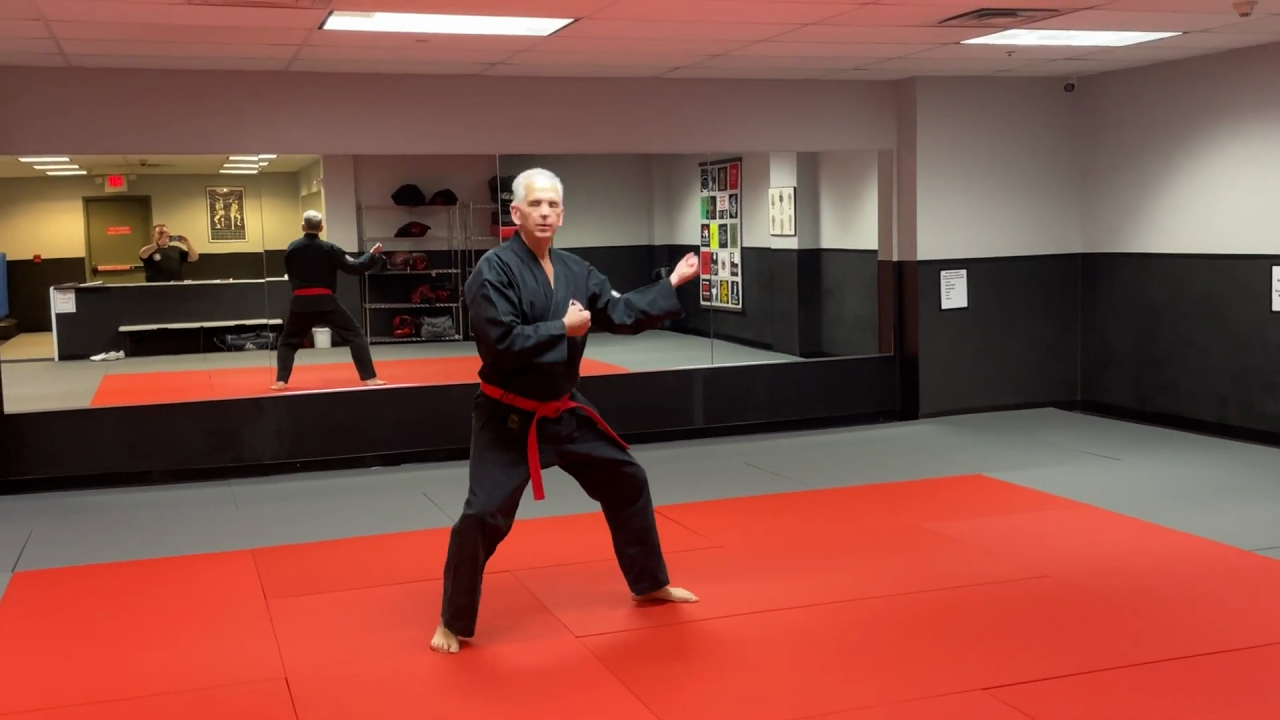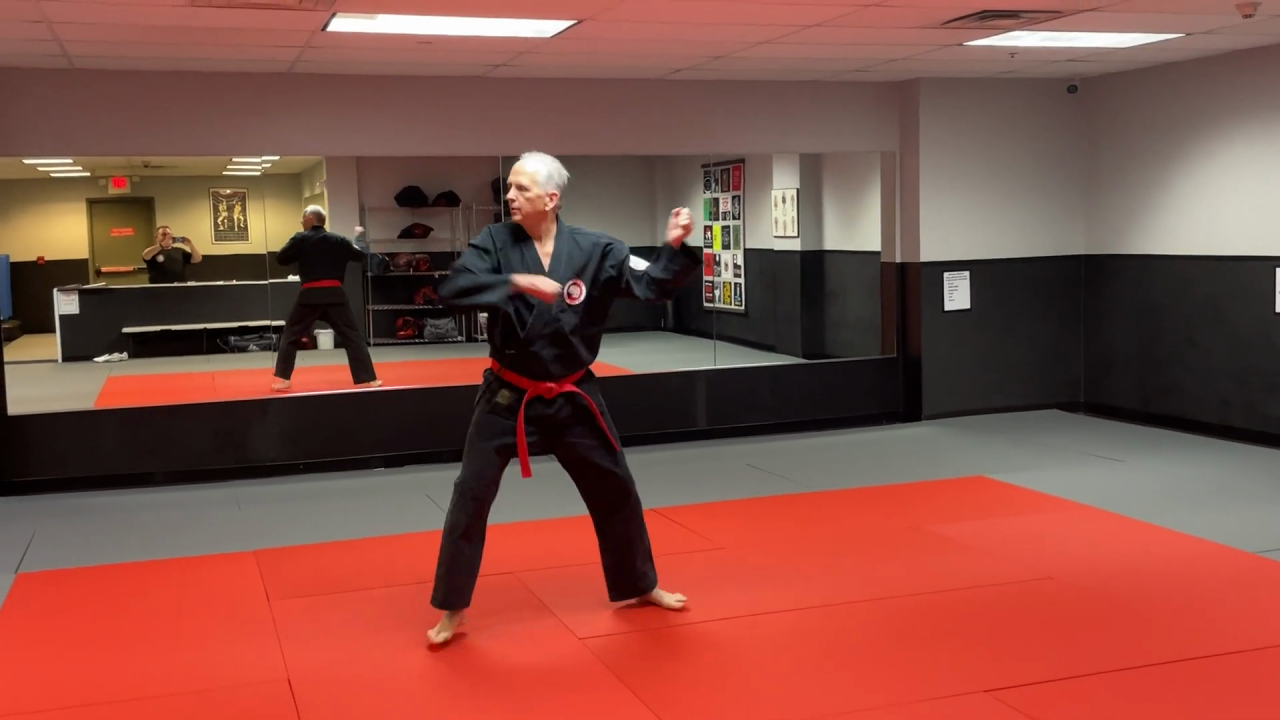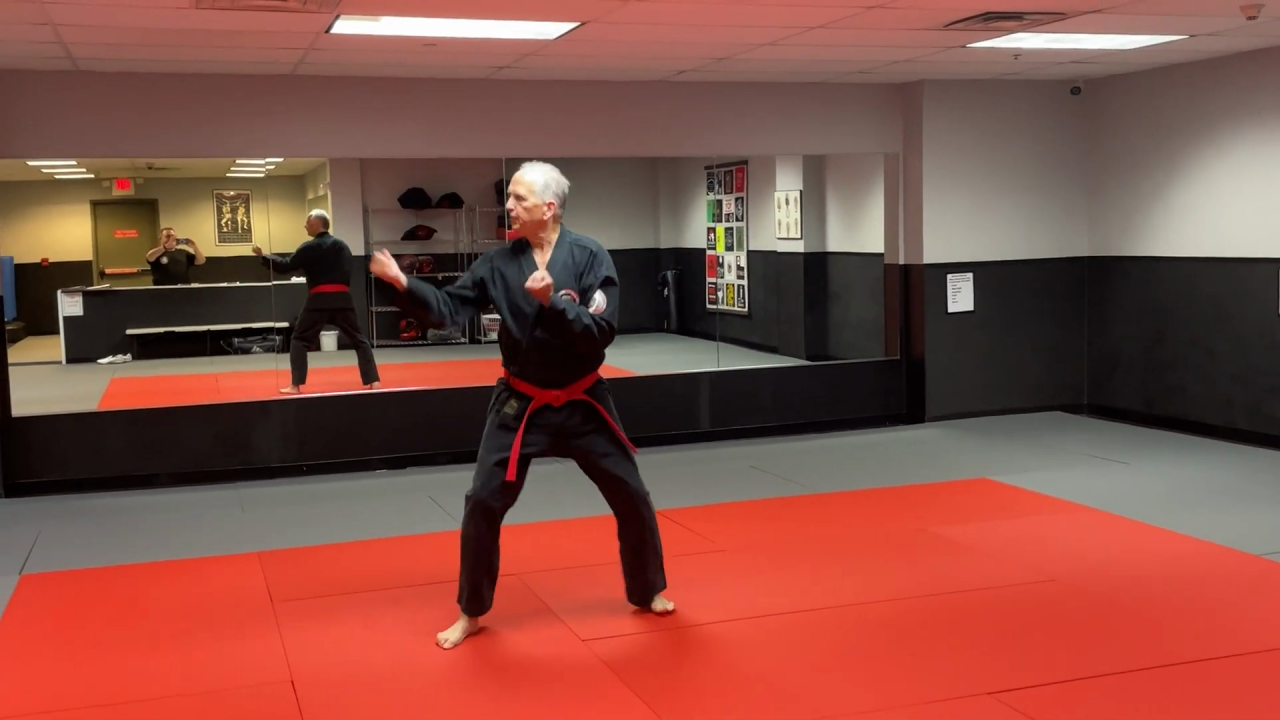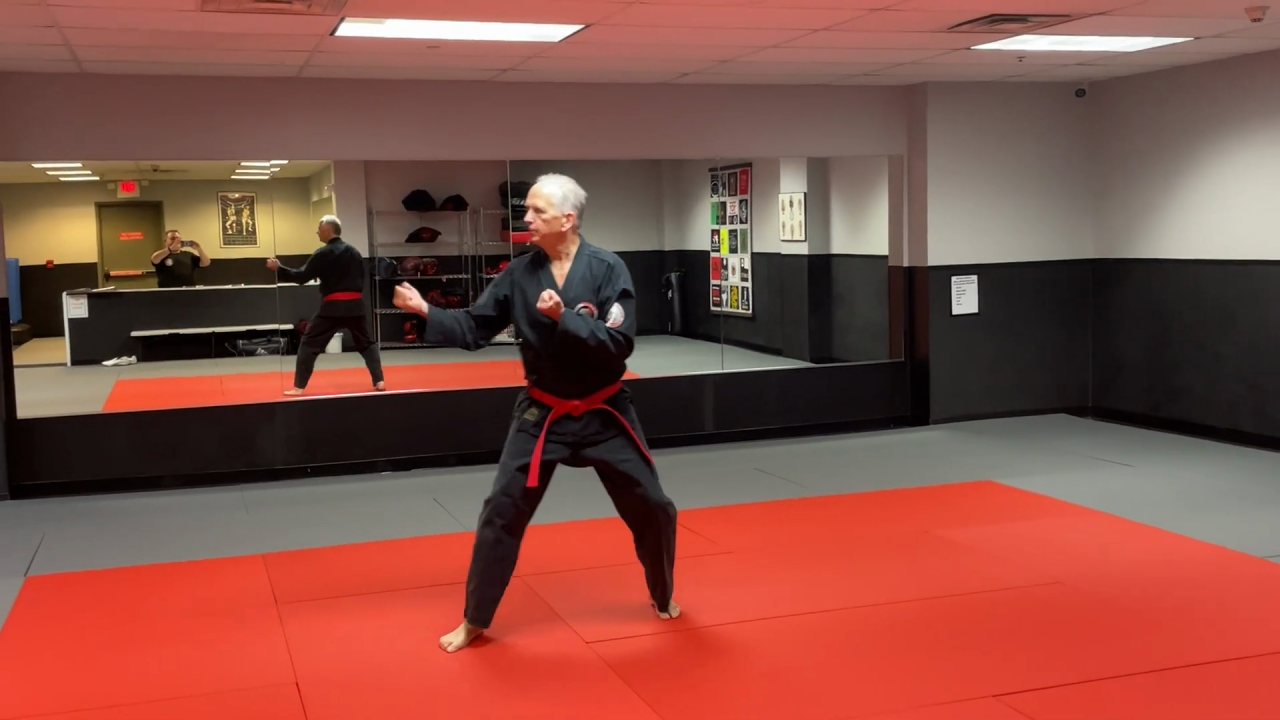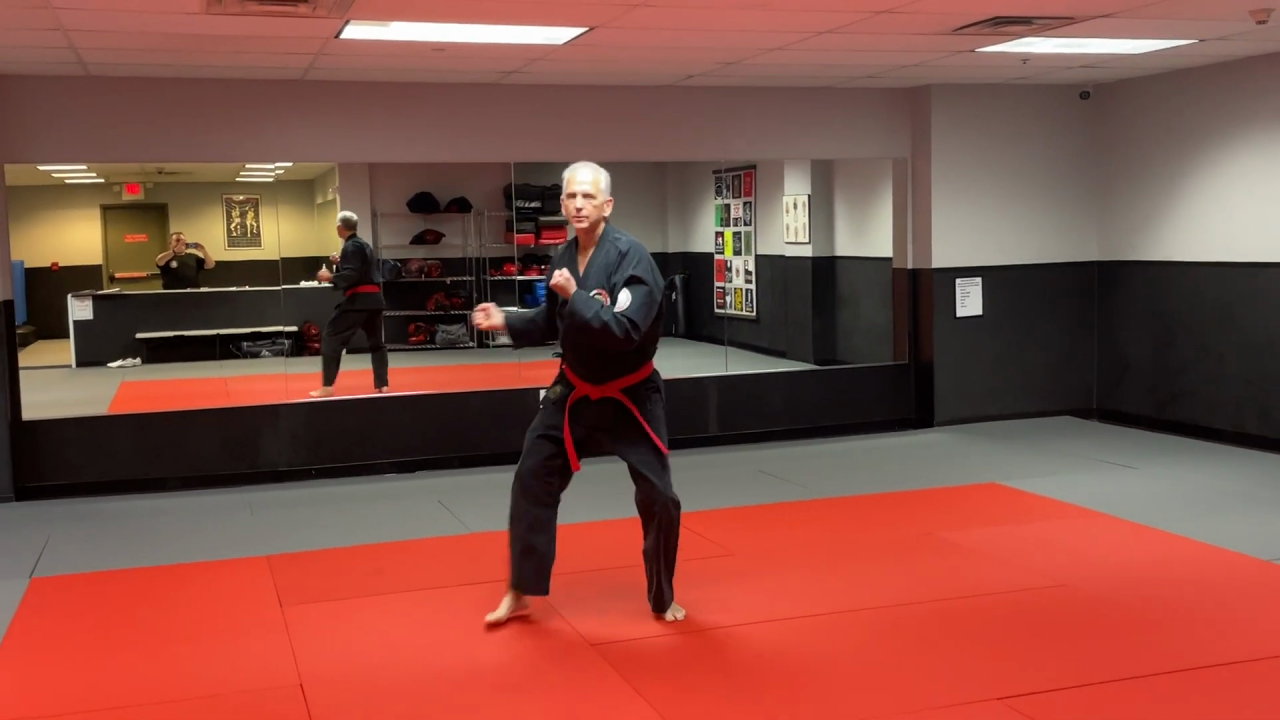
dt=0.2s
person 1, frame 1
left shoulder: (574, 268)
right shoulder: (495, 268)
left elbow: (620, 313)
right elbow: (500, 343)
left wrist: (671, 284)
right wrist: (561, 329)
left hip: (564, 411)
right hip: (508, 416)
left knee: (627, 482)
right knee: (482, 516)
left ankle: (651, 584)
right ankle: (454, 622)
person 1, frame 2
left shoulder: (593, 248)
right shoulder: (495, 242)
left elbow: (649, 284)
right elbow: (455, 288)
left wrist: (675, 247)
right wrist: (517, 284)
left hip: (571, 394)
right hip: (508, 395)
left knee: (615, 488)
right knee: (472, 492)
left ankle: (639, 586)
right ankle: (450, 608)
person 1, frame 3
left shoulder: (588, 257)
right shoulder: (500, 262)
left elbow: (601, 331)
right elbow: (452, 307)
left wrist: (552, 302)
right wrist: (404, 284)
left hip: (583, 401)
right hip: (521, 404)
left knee: (631, 497)
right knee: (485, 502)
left ankle: (648, 589)
right ankle: (472, 611)
person 1, frame 4
left shoulder: (607, 269)
right shoulder: (519, 273)
left elbow: (618, 345)
right elbow: (473, 327)
left wrist: (563, 318)
right wrist: (425, 311)
left hip: (604, 411)
right hip: (542, 412)
left knee: (651, 507)
right knee: (503, 509)
left ankle: (663, 595)
right ankle: (475, 619)
person 1, frame 5
left shoulder: (630, 256)
right shoulder: (565, 256)
left elbow: (625, 331)
left wrist: (573, 298)
right wrist: (506, 322)
left hip: (630, 396)
right hip: (575, 392)
left knee: (659, 501)
right knee: (532, 482)
left ankle: (663, 598)
right ankle: (521, 592)
person 2, frame 1
left shoulder: (292, 248)
right shoulder: (329, 249)
right elbow: (354, 267)
right wrist: (373, 255)
left hip: (300, 302)
right hip: (325, 301)
left knee: (288, 341)
right knee: (355, 335)
left ankle: (281, 381)
right ankle: (369, 377)
person 2, frame 2
left shoulder: (301, 239)
right shoulder: (338, 240)
left elbow: (281, 259)
right elbow: (360, 255)
left wrist: (300, 254)
right wrist: (358, 237)
left hip: (310, 295)
right hip: (334, 294)
left knee: (291, 335)
right knee: (352, 336)
left ankle: (282, 378)
right ankle: (368, 379)
person 2, frame 3
left shoulder: (311, 247)
right shoulder: (342, 247)
left elbow: (286, 266)
left wrist: (263, 256)
left hip: (319, 300)
right hip: (343, 299)
left knee: (300, 340)
right knee: (359, 339)
left ankle: (296, 385)
right ankle: (373, 380)
person 2, frame 4
left shoulder: (324, 253)
right shoulder: (354, 252)
left elbow: (303, 276)
left wrist: (278, 268)
left hip: (334, 306)
right hip: (355, 304)
left knee: (309, 344)
right knee: (367, 344)
left ankle: (299, 386)
right ankle: (379, 381)
person 2, frame 5
left shoulder: (351, 247)
right shoulder: (364, 245)
left elbow: (352, 274)
left wrist: (332, 277)
right wrist: (339, 263)
left hip: (357, 300)
right hip: (374, 299)
left knee: (331, 339)
right knee: (376, 343)
left ankle: (327, 386)
right ankle: (382, 384)
